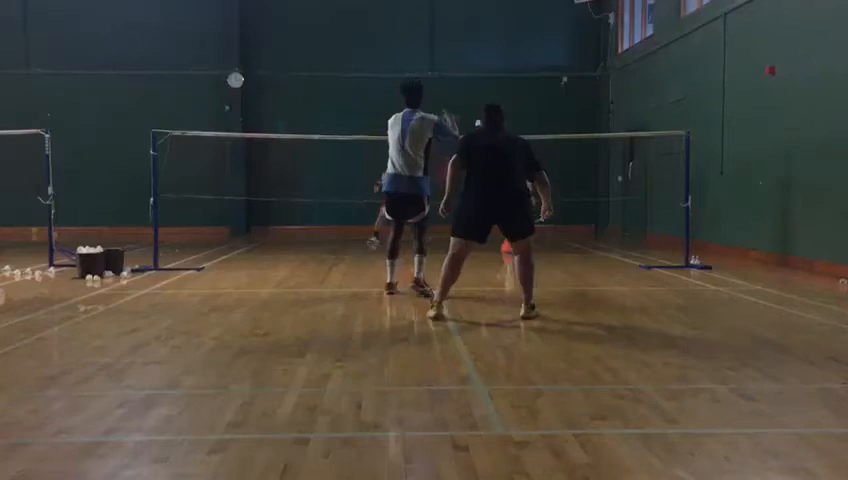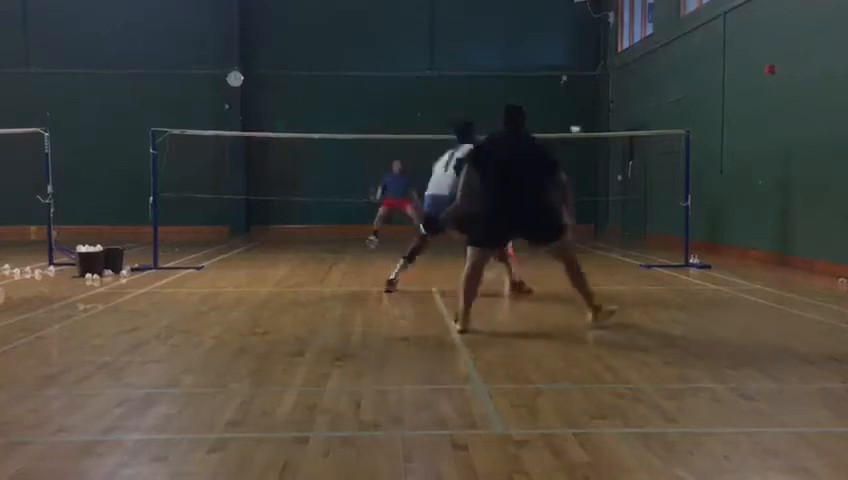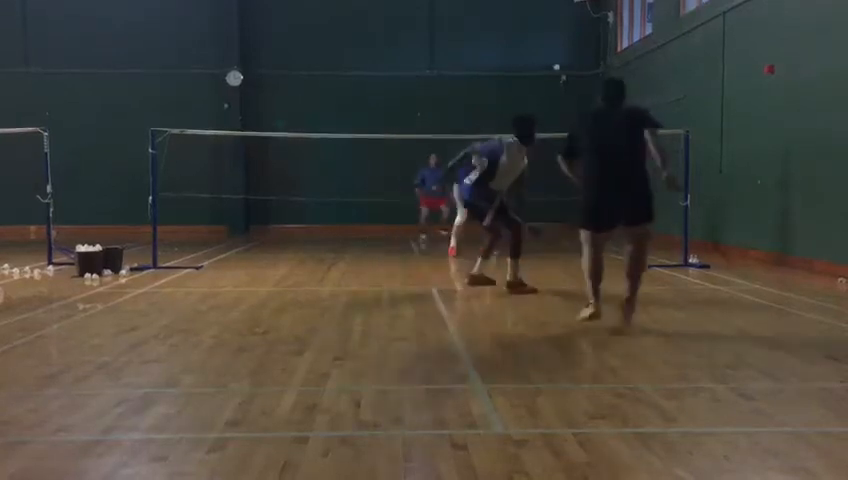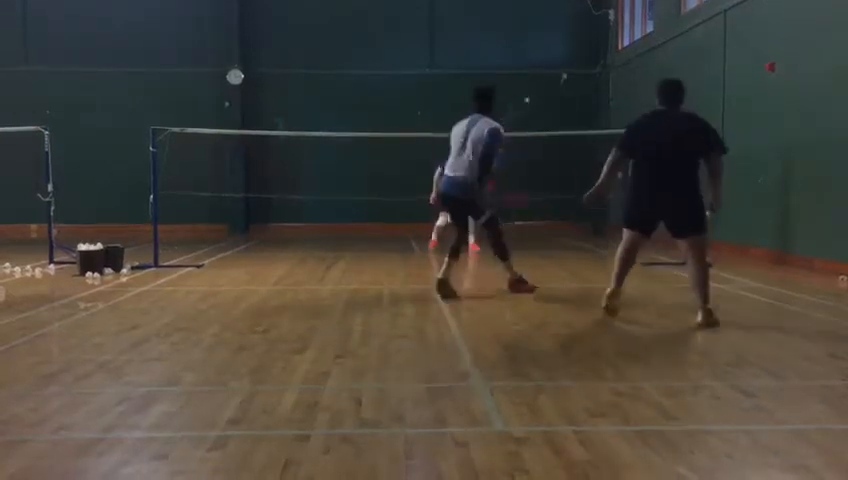
dt=0.5s
person 1, frame 1
left shoulder: (472, 140)
right shoulder: (520, 144)
left elbow: (455, 163)
right elbow: (539, 177)
left wrist: (447, 196)
right wrist: (546, 203)
left hip: (476, 202)
right hip: (514, 203)
left knee: (456, 254)
right knee: (523, 253)
left ankle: (437, 304)
right ankle: (528, 305)
person 1, frame 2
left shoulder: (488, 146)
right shoulder: (536, 148)
left elbow: (470, 170)
right elbow: (559, 181)
left wrist: (460, 203)
right wrist: (567, 212)
left hip: (495, 213)
right hip: (534, 211)
left knee: (475, 264)
right knee: (568, 257)
left ankle: (463, 317)
right ankle: (594, 309)
person 1, frame 3
left shoulder: (587, 123)
right shoulder: (636, 115)
left elbow: (564, 158)
right elbow: (651, 135)
left wrist: (581, 180)
right wrist: (664, 168)
left hip: (595, 189)
right hip: (633, 187)
left knee: (591, 245)
right knee: (638, 244)
left ankle: (593, 303)
right ankle: (630, 299)
person 1, frame 4
left shoulder: (641, 124)
right shoulder: (697, 125)
left elbow: (618, 155)
right elbow: (715, 160)
left wrist: (603, 184)
right wrist: (716, 193)
left hip: (643, 194)
right hip: (683, 197)
left knee: (628, 244)
right knee: (696, 253)
left ankle: (614, 291)
right ankle: (704, 310)
person 2, frame 1
left shoulder: (393, 121)
right shoulder: (429, 121)
right elbow: (454, 138)
right wrist: (451, 122)
left hip: (393, 182)
right hip: (416, 183)
left knee: (396, 230)
right knee: (420, 231)
left ankle: (391, 282)
right ankle: (418, 278)
person 2, frame 2
left shoulder: (445, 156)
right shoulder: (470, 150)
right elbow: (459, 167)
left hip: (431, 202)
right hip: (451, 204)
left knee: (421, 242)
left ankle: (393, 279)
right ankle: (514, 281)
person 2, frame 3
left shoulder: (523, 156)
right shoulder: (505, 146)
left elbow: (516, 188)
right elbow: (470, 151)
right wrist: (451, 168)
left hip: (488, 196)
right hip: (476, 193)
left knee: (496, 232)
right knee: (515, 227)
left ankle: (476, 274)
right ankle: (514, 280)
person 2, frame 4
left shoulder: (458, 126)
right shoulder: (493, 129)
right elbow: (485, 161)
right wrist: (478, 191)
left hip: (447, 184)
right hip: (467, 187)
left knee: (461, 233)
right knee: (493, 231)
left ankle: (443, 277)
right ankle: (515, 279)
